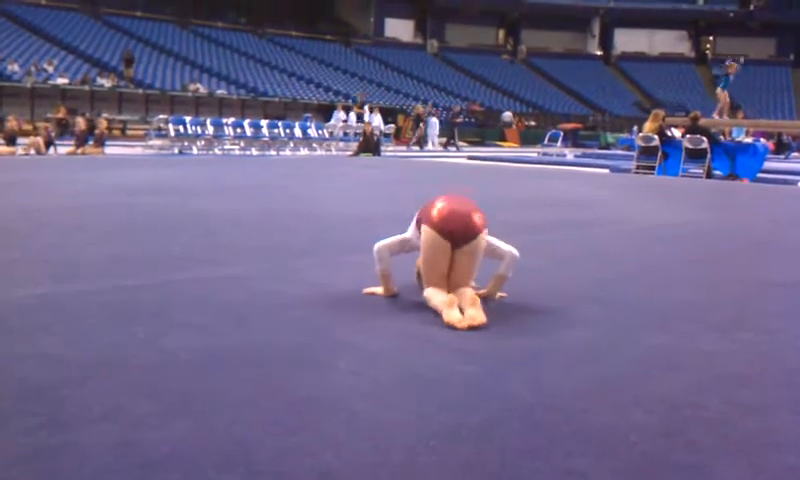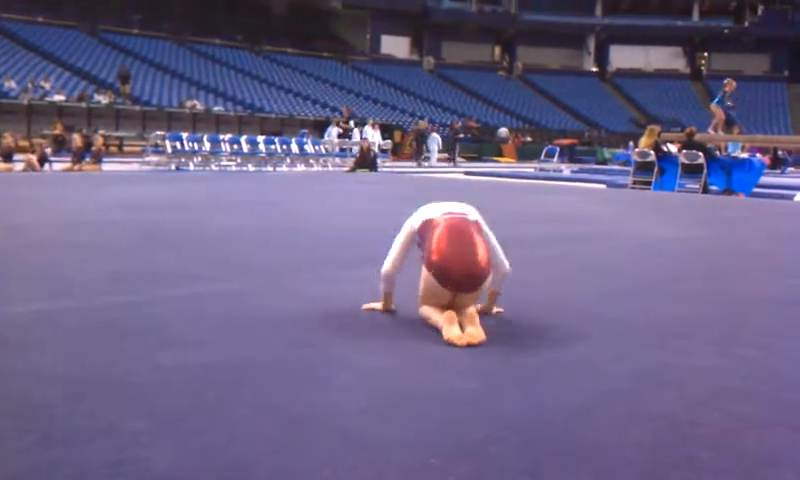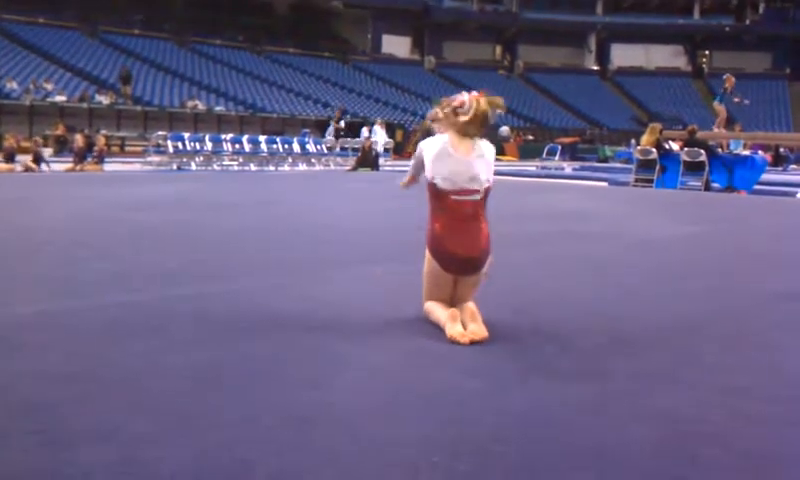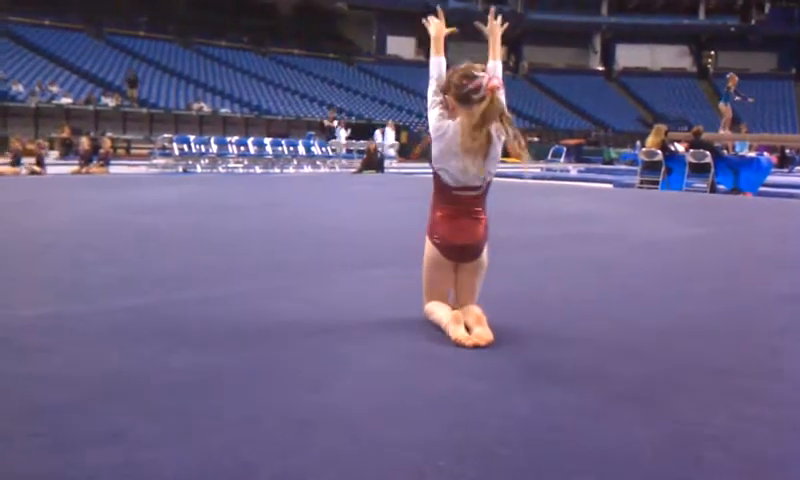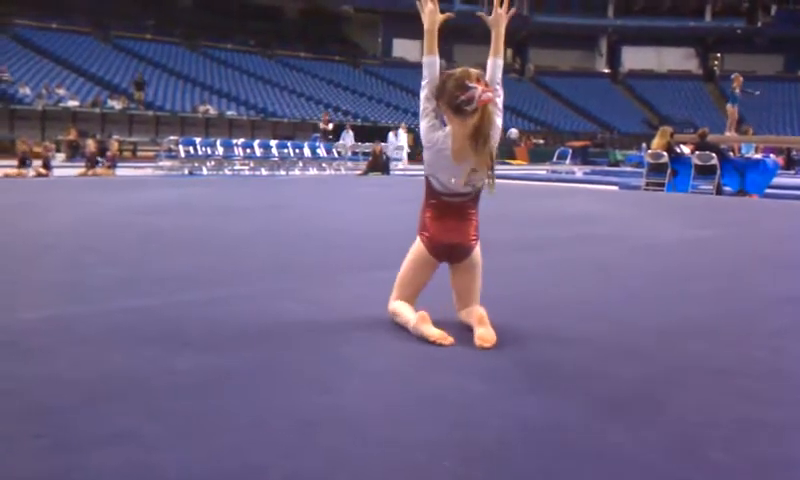
dt=0.3s
person 1, frame 1
left shoulder: (415, 237)
left elbow: (380, 248)
right elbow: (511, 254)
left wrist: (388, 288)
right wrist: (491, 290)
left hip: (439, 217)
right hip: (473, 218)
left knee: (432, 289)
right knee: (460, 286)
left ankle: (445, 303)
right ankle: (469, 299)
person 1, frame 2
left shoulder: (421, 216)
right shoulder: (472, 214)
left elbow: (389, 268)
right elbow: (503, 267)
left wrist: (386, 303)
right wrist: (488, 305)
left hip: (441, 258)
right hip: (478, 264)
left knee: (428, 306)
right knee: (463, 306)
left ankle: (444, 320)
right ankle: (470, 316)
person 1, frame 3
left shoulder: (431, 146)
right shoulder: (488, 150)
left wrist: (410, 178)
left hip: (442, 242)
right hip: (478, 244)
left knee: (433, 302)
right knee: (463, 301)
left ankle: (447, 318)
right ankle: (469, 314)
person 1, frame 4
left shoulder: (443, 131)
right shoulder: (497, 133)
left elbow: (434, 90)
right elbow: (496, 87)
left wrist: (437, 39)
right wrist: (495, 43)
left hip: (443, 230)
right hip: (476, 232)
left knee: (433, 303)
right knee: (467, 304)
left ankle: (450, 320)
right ankle: (472, 318)
person 1, frame 5
left shoulder: (434, 138)
right shoulder: (489, 137)
left elbow: (427, 84)
right elbow: (495, 87)
left wrist: (431, 29)
right wrist: (498, 33)
left hip: (432, 234)
right hip: (467, 235)
left knee: (397, 303)
right knee: (468, 306)
left ankle: (417, 321)
right ankle: (479, 318)
